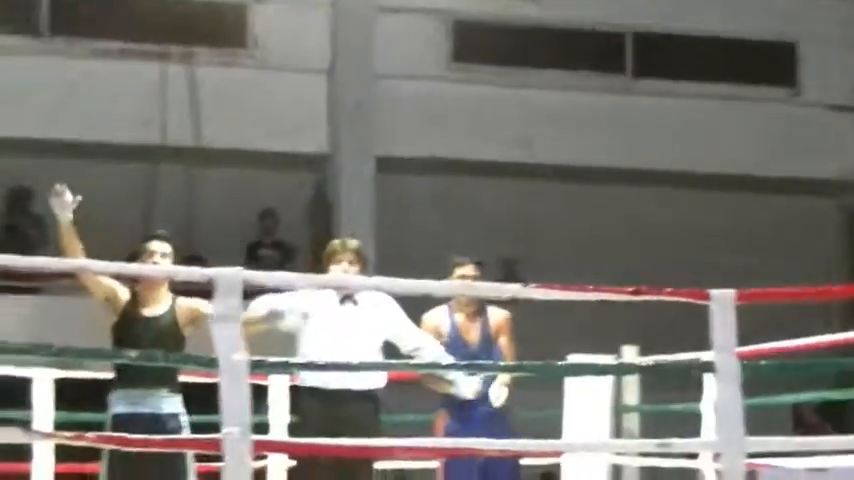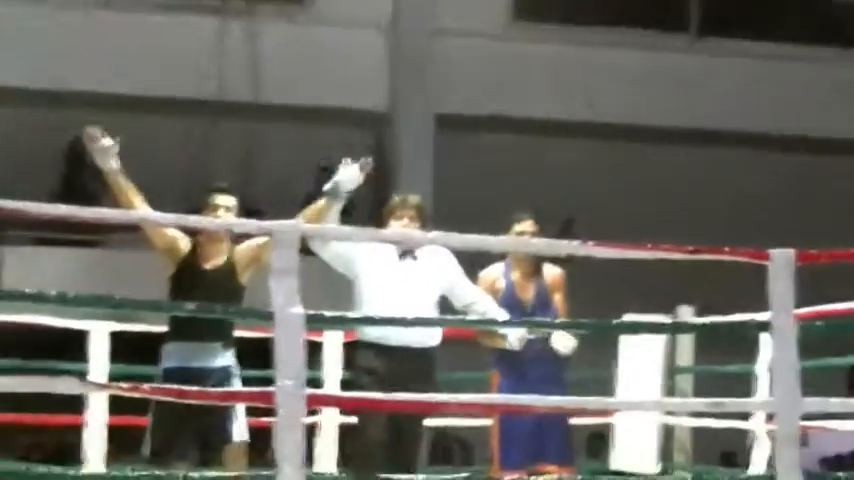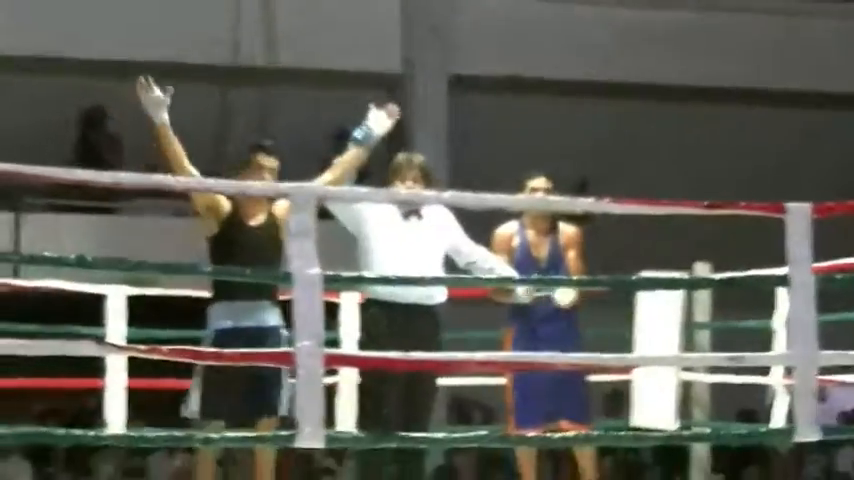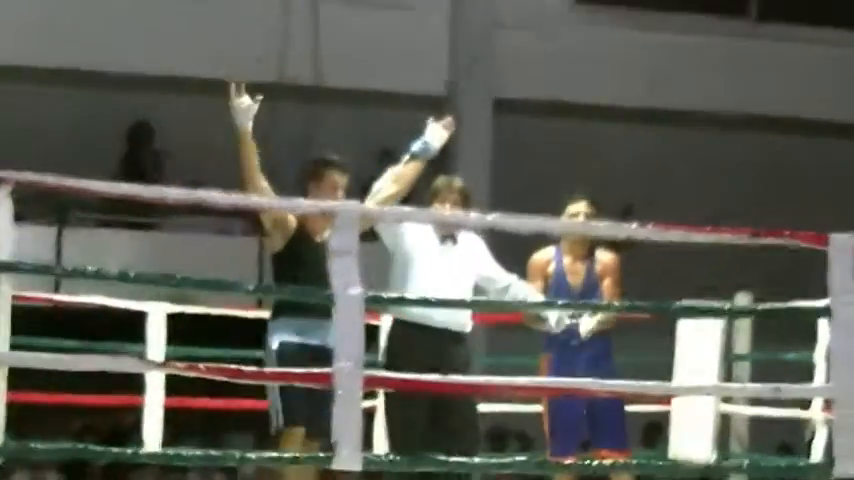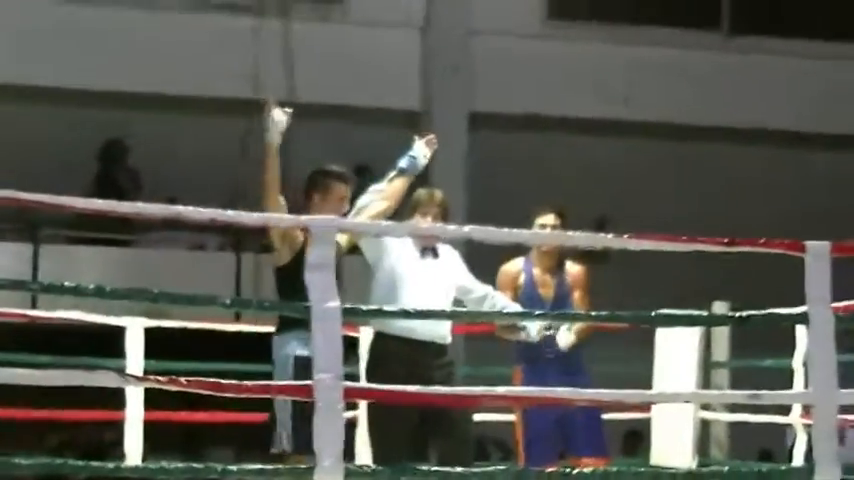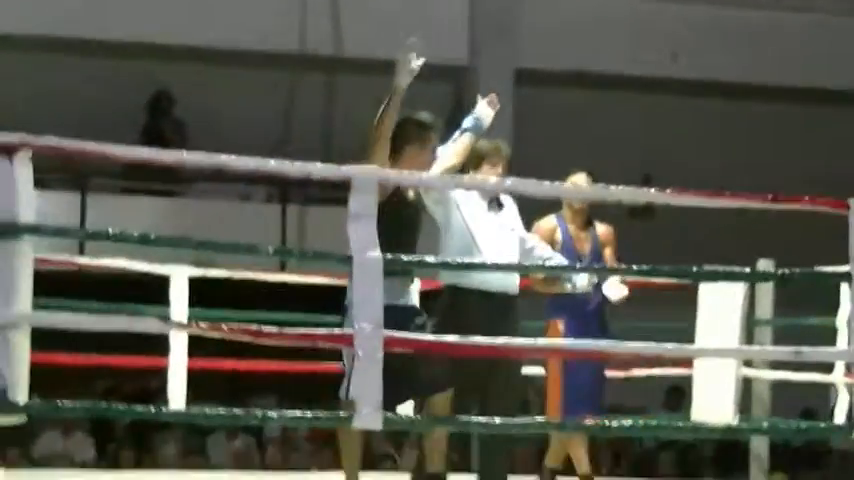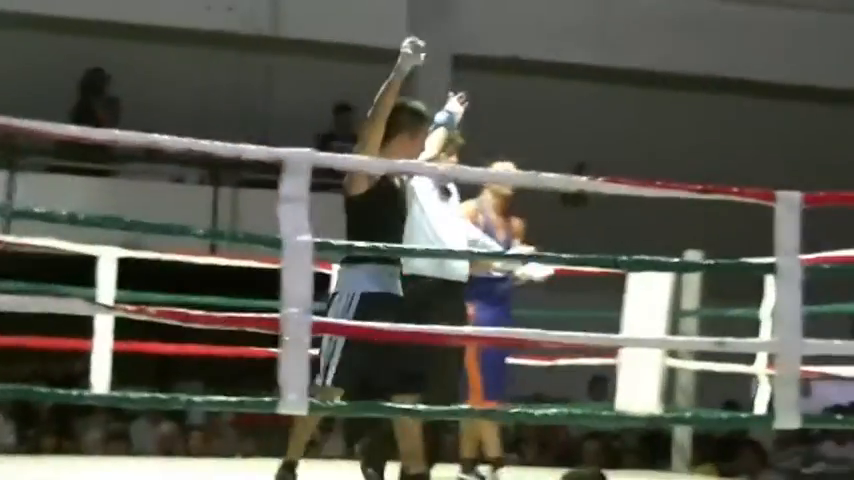
dt=0.3s
person 1, frame 1
left shoulder: (185, 308)
right shoulder: (120, 299)
right elbow: (80, 266)
right wrist: (65, 221)
left hip: (168, 411)
right hip: (124, 411)
person 1, frame 2
left shoulder: (243, 257)
right shoulder: (182, 249)
right elbow: (142, 210)
right wrist: (111, 166)
left hip: (221, 366)
right hip: (178, 364)
left knee: (235, 452)
right knee: (167, 461)
person 1, frame 3
left shoulder: (280, 216)
right shoulder: (219, 211)
left elbow: (329, 180)
right elbow: (184, 171)
left wrist: (366, 138)
right wrist: (161, 120)
left hip: (265, 325)
right hip: (224, 324)
left knee: (266, 422)
right knee: (212, 422)
person 1, frame 4
right shoulder: (283, 226)
left elbow: (390, 190)
right elbow: (255, 183)
left wrist: (424, 150)
right wrist: (243, 130)
left hip: (326, 339)
right hip: (287, 338)
left knee: (314, 439)
right knee: (293, 429)
person 1, frame 5
left shoulder: (338, 242)
right shoulder: (289, 238)
left elbow: (382, 204)
right elbow: (272, 196)
left wrist: (411, 165)
right wrist: (274, 142)
right hip: (295, 351)
right knee: (297, 452)
person 1, frame 6
left shoulder: (416, 189)
right shoulder: (380, 182)
right elbow: (381, 138)
right wrist: (400, 87)
left hip: (406, 302)
right hip: (376, 299)
right knee: (358, 399)
person 1, frame 7
left shoulder: (397, 177)
right shoulder: (365, 168)
left elbow: (426, 154)
right elbow: (374, 122)
right wrist: (400, 72)
left hip: (389, 286)
right hip: (362, 284)
left knee: (406, 389)
right knee: (332, 383)
person 2, frame 1
left shoulder: (380, 305)
right shoulder: (305, 301)
left elbow: (417, 343)
right elbow: (254, 316)
left wrist: (456, 376)
right wrist: (276, 314)
left hip: (363, 407)
right hip: (315, 403)
person 2, frame 2
left shoulder: (438, 258)
right shoulder: (363, 252)
left elbow: (472, 298)
right elbow: (318, 236)
left wrist: (509, 327)
right wrist: (336, 193)
left hip: (418, 362)
right hip: (374, 357)
left knee: (406, 449)
right knee: (372, 439)
person 2, frame 3
left shoulder: (440, 218)
right shoulder: (371, 211)
left elbow: (475, 255)
left hip: (425, 323)
right hip: (381, 321)
left knee: (417, 414)
right knee: (379, 413)
person 2, frame 4
left shoulder: (472, 244)
right shoulder: (408, 230)
left elbow: (505, 285)
left wrist: (550, 311)
left hip: (454, 346)
right hip: (411, 342)
left knee: (463, 434)
right knee: (408, 437)
person 2, frame 5
left shoulder: (450, 257)
right shoulder: (388, 244)
left elbow: (482, 296)
left hip: (436, 358)
right hip: (392, 354)
left knee: (456, 439)
right knee: (392, 449)
person 2, frame 6
left shoulder: (508, 206)
right shoulder: (456, 198)
left elbow: (531, 247)
right elbow: (436, 172)
left wrist: (575, 276)
right wrist: (473, 126)
left hip: (502, 310)
right hip: (463, 304)
left knee: (503, 402)
right knee: (446, 400)
person 2, frame 7
left shoulder: (449, 190)
right shoulder: (414, 184)
left elbow: (469, 233)
right elbow: (419, 159)
right wrist: (446, 120)
left hip: (449, 295)
right hip: (421, 293)
left knee: (443, 386)
person 3, frame 1
left shoulder: (499, 318)
right shoulder: (435, 320)
left elbow: (509, 364)
left wrist: (501, 383)
left hip: (493, 413)
right hip: (455, 414)
person 3, frame 2
left shoulder: (554, 276)
right shoulder: (492, 276)
left elbow: (562, 323)
left wrist: (560, 336)
left hip: (548, 371)
right hip: (510, 374)
left knee: (557, 450)
right knee: (510, 455)
person 3, frame 3
left shoulder: (569, 234)
right shoulder: (507, 234)
left elbow: (576, 280)
right elbow: (496, 287)
left wrist: (570, 293)
right wrist: (518, 293)
left hip: (562, 329)
right hip: (524, 330)
left knee: (576, 412)
right knee: (526, 415)
person 3, frame 4
left shoulder: (607, 261)
right shoulder: (543, 260)
left elbow: (613, 311)
left wrist: (596, 321)
left hip: (597, 357)
right hip: (560, 358)
left knee: (613, 439)
right knee: (562, 444)
person 3, frame 5
left shoulder: (575, 273)
right shoulder: (512, 272)
left elbow: (584, 322)
right elbow: (500, 325)
left wrist: (572, 333)
left hip: (570, 368)
right hip: (532, 369)
left knee: (589, 450)
right knee: (538, 455)
person 3, frame 6
left shoulder: (604, 231)
right shoulder: (548, 228)
left elbow: (612, 273)
right elbow: (537, 280)
left wrist: (616, 286)
left hip: (595, 322)
right hip: (565, 321)
left knee: (583, 404)
right knee: (570, 405)
person 3, frame 7
left shoulder: (515, 223)
right shoulder: (470, 211)
right wrist: (494, 265)
left hip: (501, 307)
right hip: (476, 305)
left knee: (479, 391)
right knee: (483, 389)
